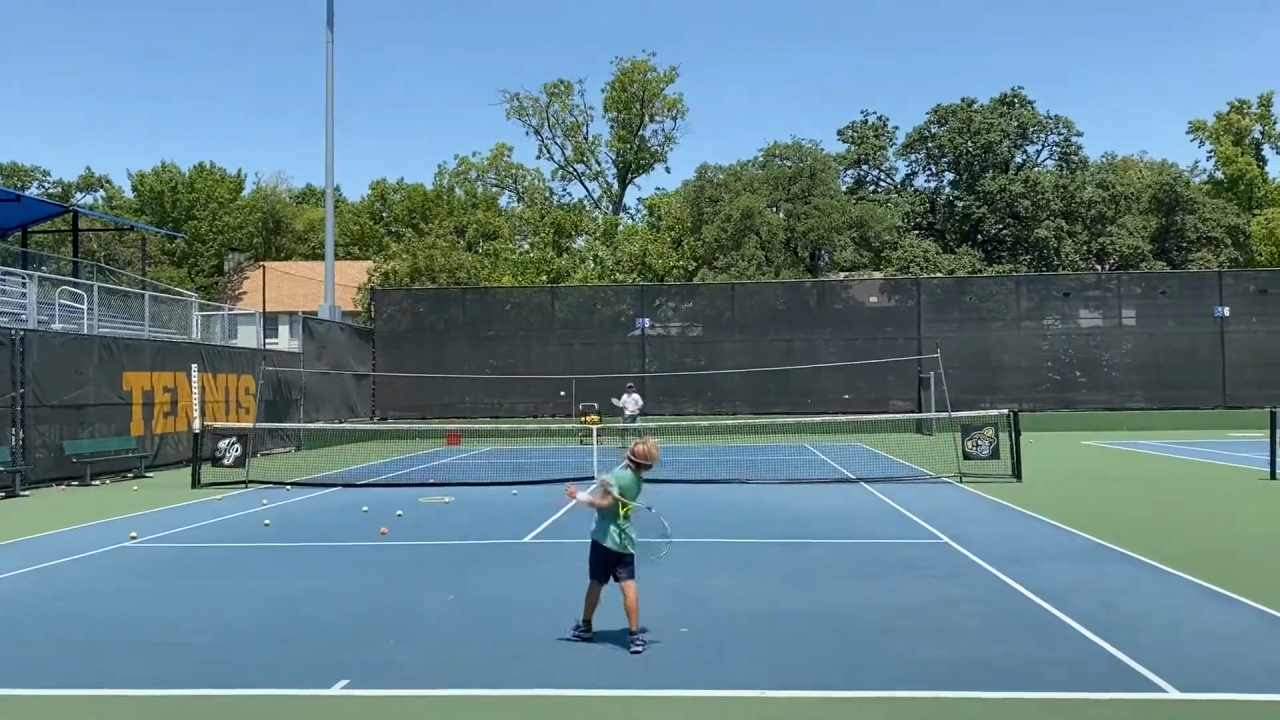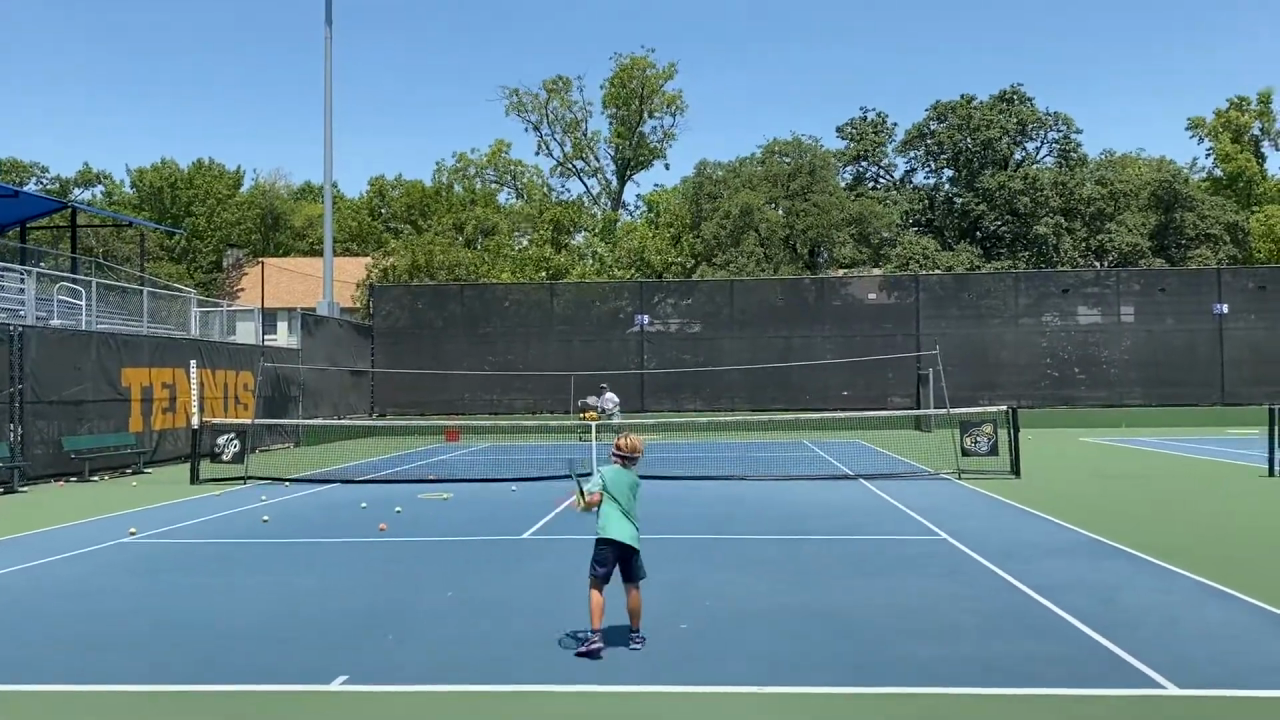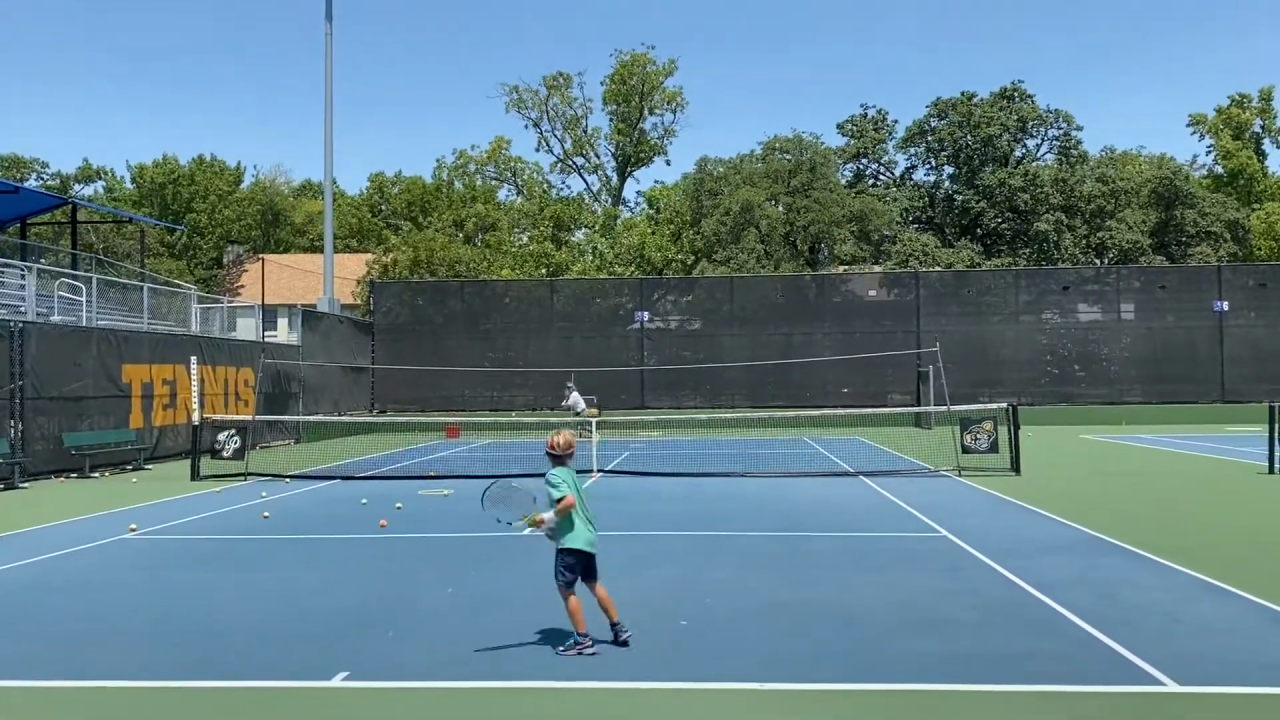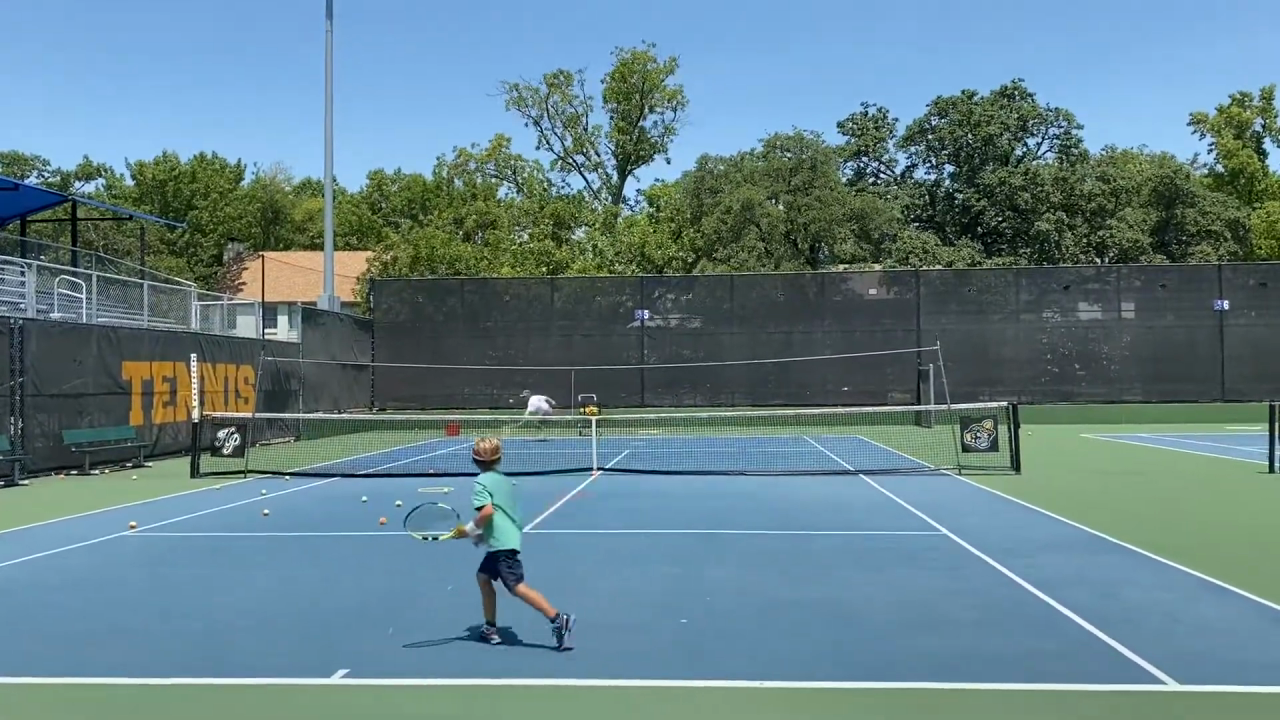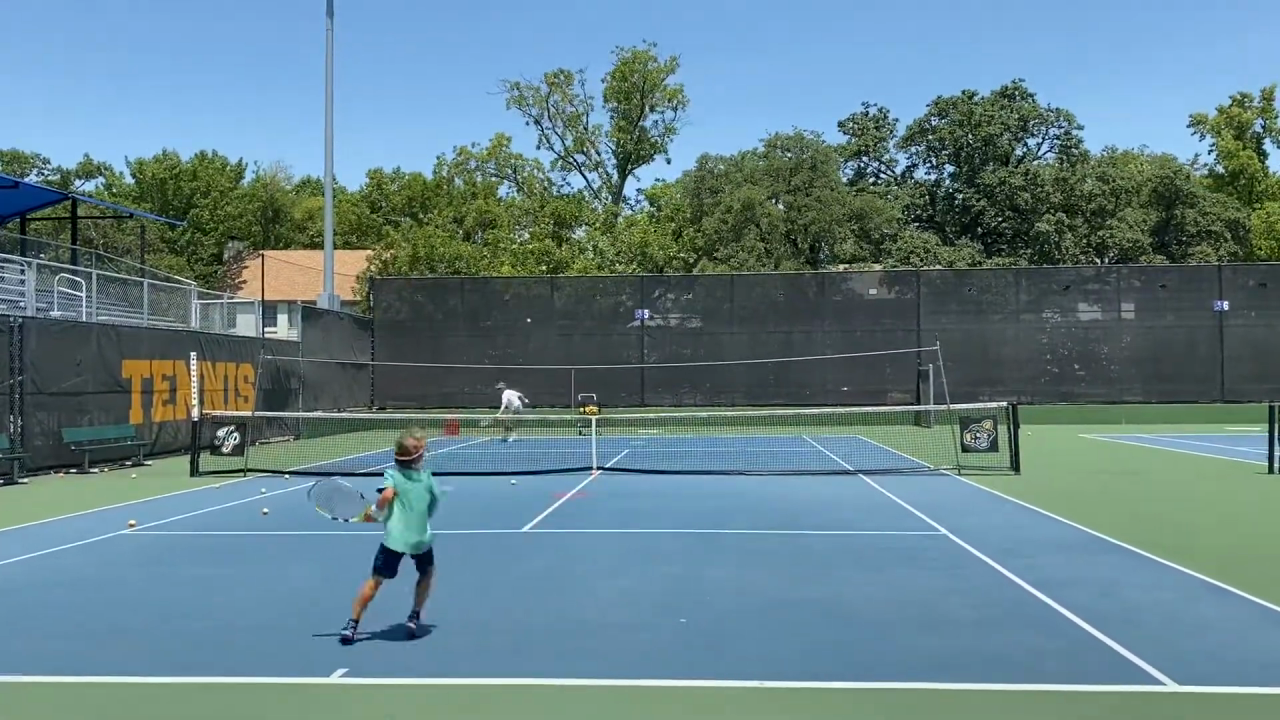
dt=0.4s
person 1, frame 1
left shoulder: (618, 476)
right shoulder: (638, 482)
left elbow: (604, 503)
right elbow: (614, 495)
left wrist: (579, 496)
right wrist: (606, 485)
left hip: (604, 538)
right hip: (625, 541)
left knee: (595, 583)
right knee: (628, 586)
left ankle: (584, 627)
right ankle: (635, 636)
person 1, frame 2
left shoulder: (603, 472)
right shoulder: (635, 480)
left elbow: (594, 499)
left wrist: (581, 505)
right wrist: (589, 504)
left hip: (609, 536)
right hip: (631, 537)
left knee: (596, 585)
right knee: (633, 587)
left ankle: (595, 635)
right ankle: (635, 635)
person 1, frame 3
left shoulder: (553, 476)
right shoulder: (571, 474)
left elbow: (568, 502)
left wrist: (545, 519)
right wrist: (550, 524)
left hip: (570, 542)
right hip: (588, 537)
left knee: (565, 588)
right knee: (593, 584)
left ankle: (583, 640)
right ankle: (619, 628)
person 1, frame 4
left shoulder: (481, 482)
right shoulder: (504, 479)
left elbow: (486, 512)
left wrist: (469, 529)
right wrist: (479, 534)
left hip: (503, 542)
right hip: (512, 538)
left knee: (517, 587)
right knee: (483, 577)
left ankle: (559, 620)
right ankle: (490, 628)
person 1, frame 5
left shoulder: (392, 473)
right shoulder: (428, 478)
left elbow: (387, 495)
right elbow: (432, 509)
left wrist: (377, 515)
left hip: (395, 538)
right hip: (420, 539)
left knee: (376, 580)
right knee: (427, 571)
left ankle: (352, 625)
right ankle: (415, 616)
